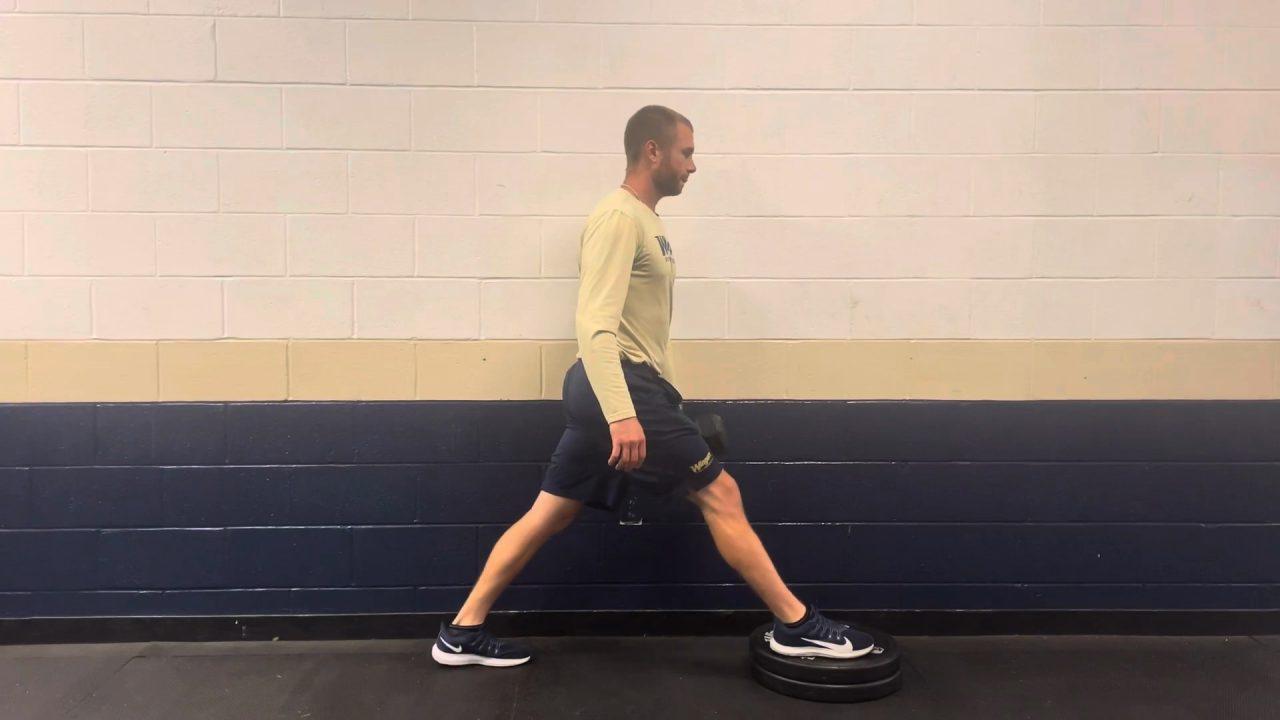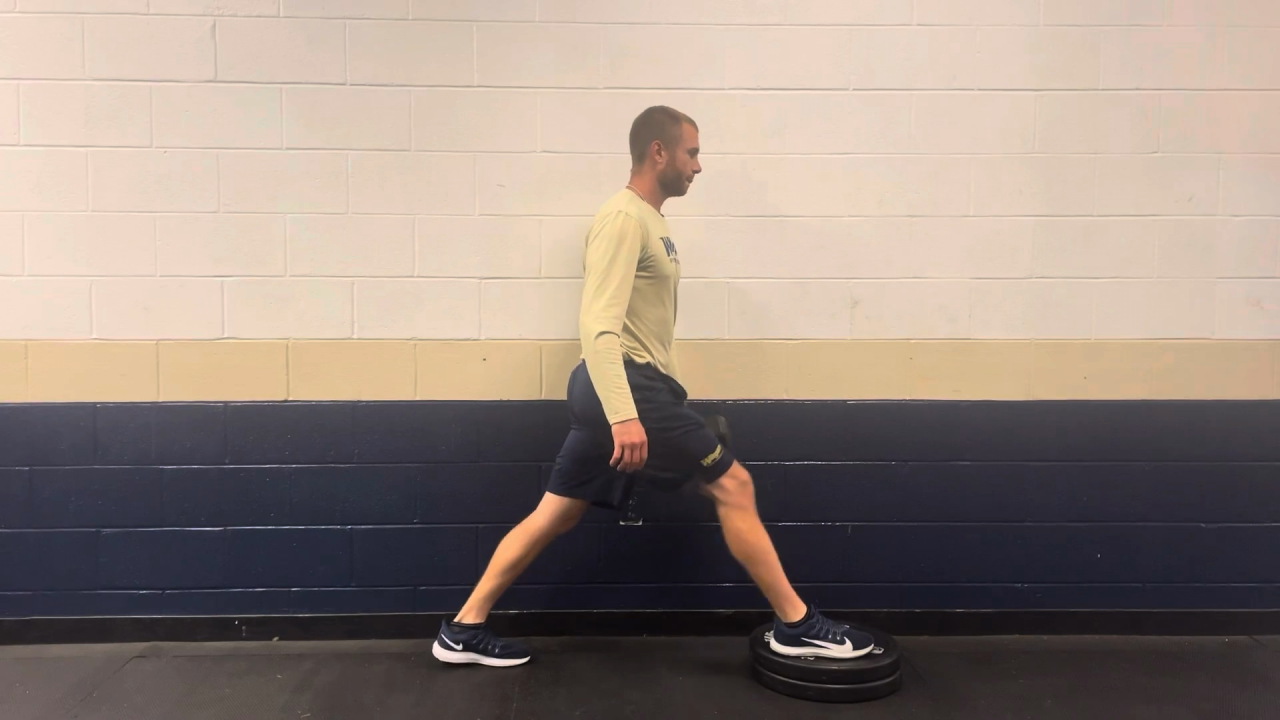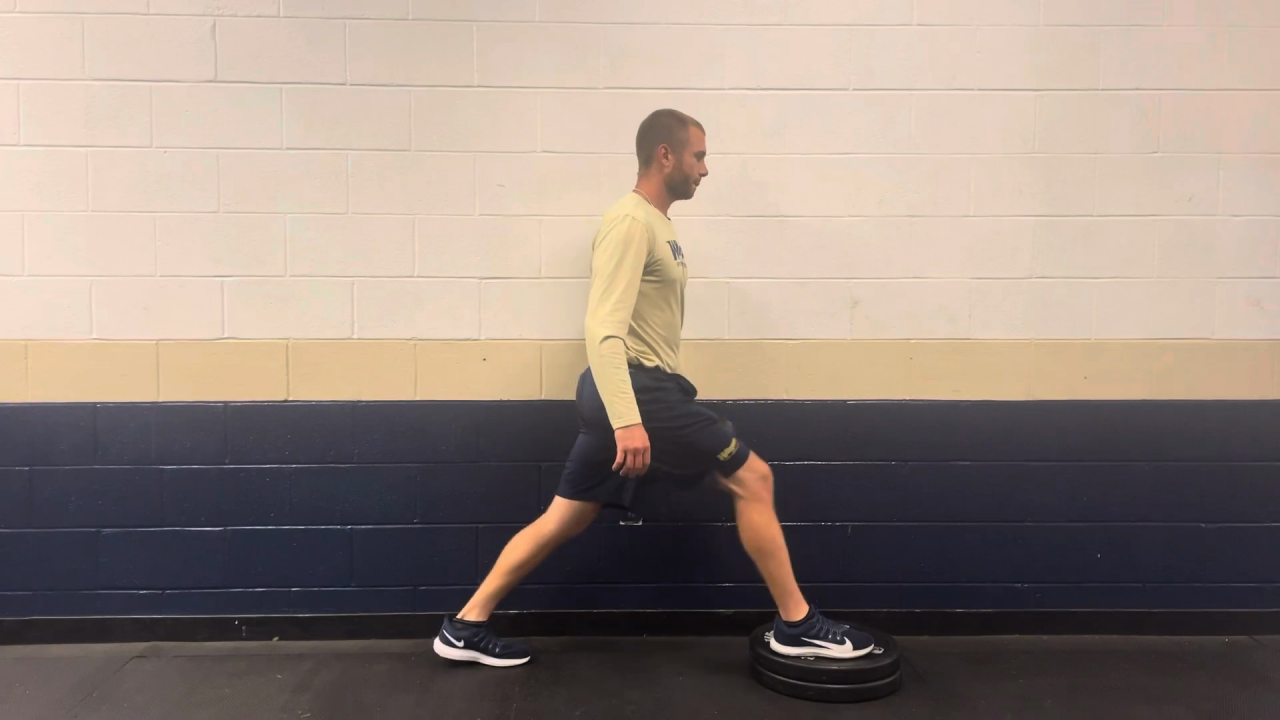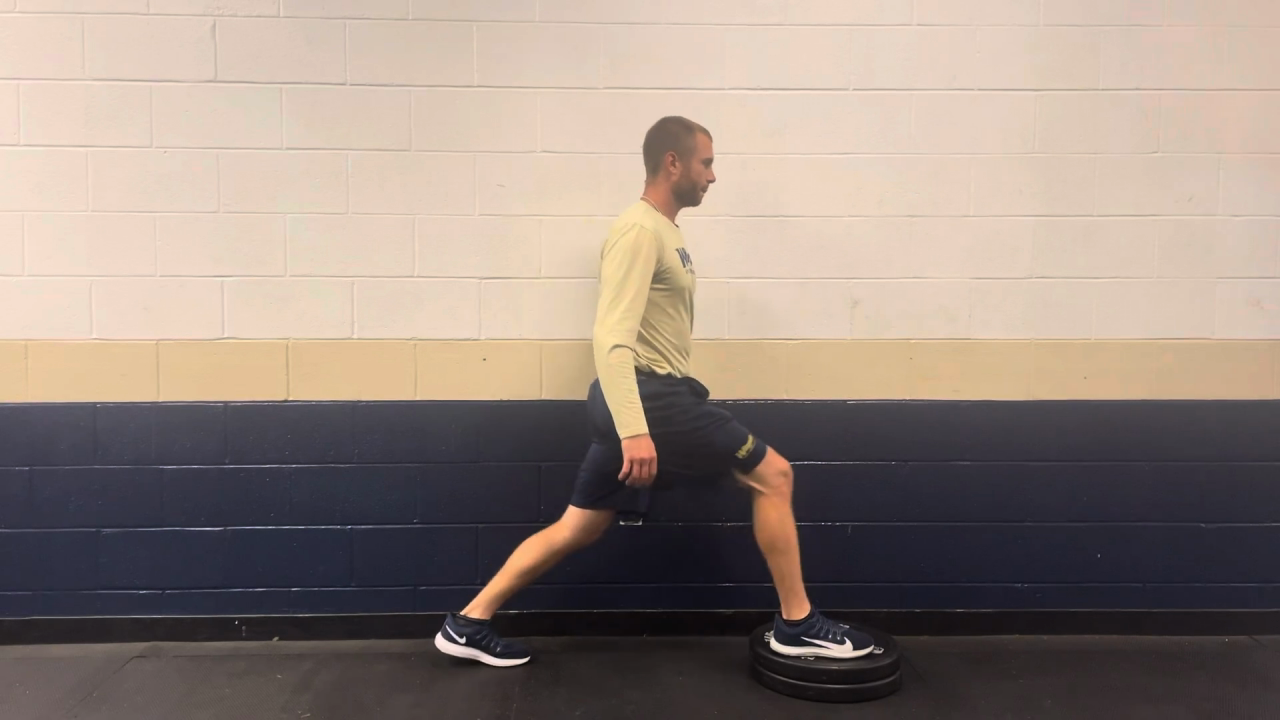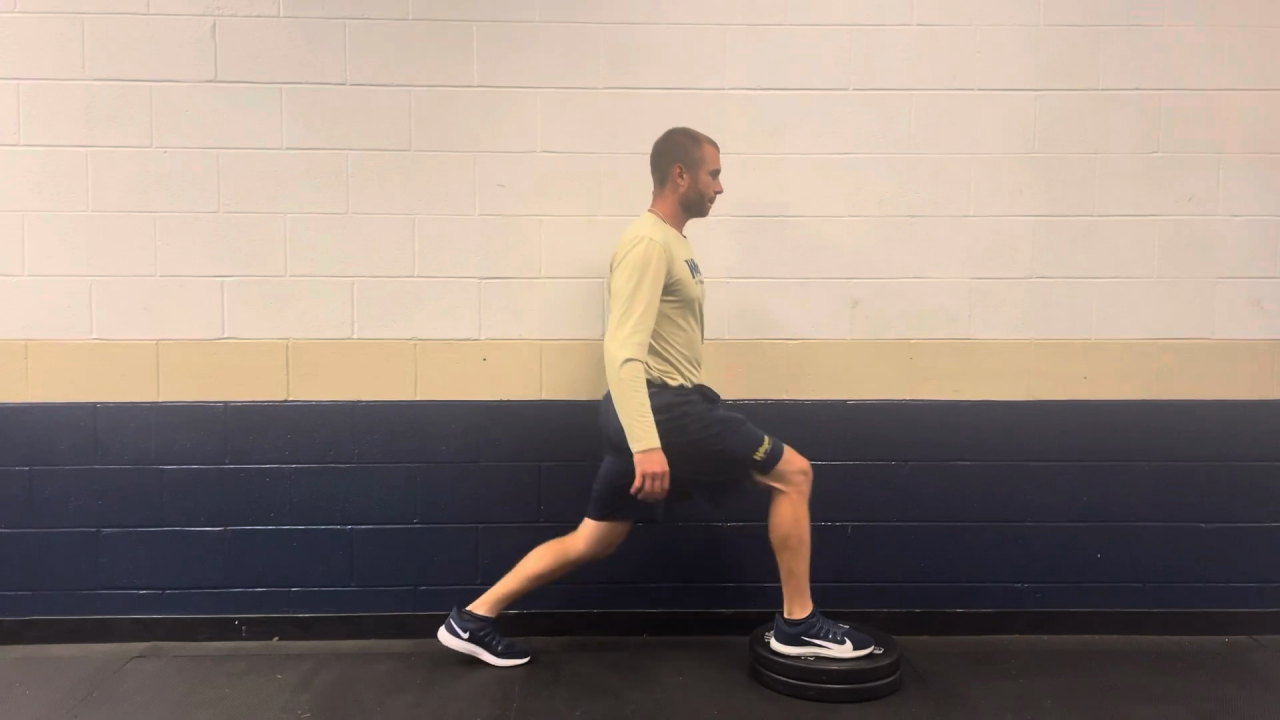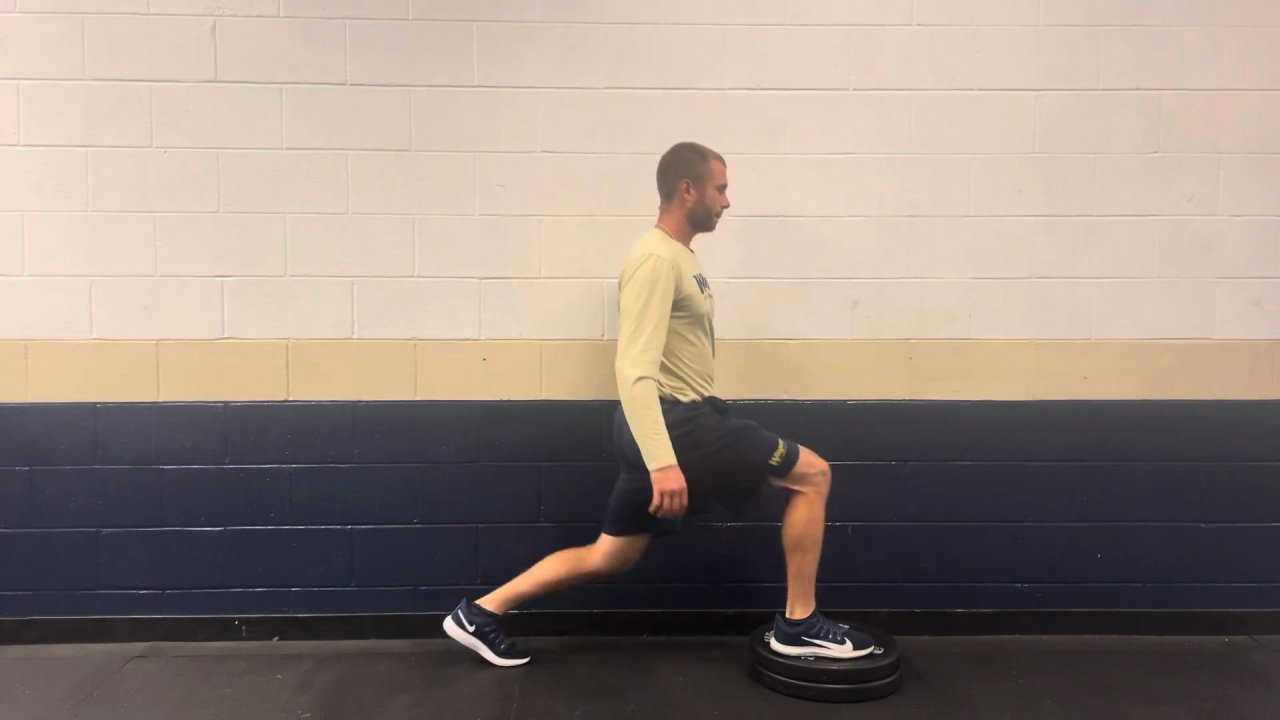
dt=0.1s
person 1, frame 1
left shoulder: (643, 219)
right shoulder: (620, 217)
right elbow: (595, 325)
left wrist: (654, 401)
right wrist: (622, 414)
left hip: (607, 388)
right hip: (621, 387)
left knee: (549, 513)
right knee: (720, 495)
left ankle: (464, 630)
right ankle: (797, 625)
person 1, frame 2
left shoulder: (647, 220)
right shoulder: (624, 218)
right elbow: (599, 326)
right wrist: (625, 414)
left hip: (610, 389)
right hip: (625, 386)
left knee: (555, 513)
right knee: (734, 487)
left ankle: (465, 628)
right ankle: (797, 626)
person 1, frame 3
left shoulder: (652, 222)
right shoulder: (632, 221)
right elbow: (604, 330)
right wrist: (629, 420)
left hip: (626, 390)
right hip: (636, 389)
left knee: (564, 517)
right knee: (752, 479)
left ankle: (467, 625)
right ankle: (798, 624)
person 1, frame 4
left shoulder: (661, 229)
right shoulder: (639, 231)
right elbow: (611, 338)
right wrist: (634, 430)
left hip: (640, 398)
right hip: (649, 395)
left knee: (578, 525)
right knee: (772, 475)
left ankle: (469, 621)
right ankle: (798, 624)
person 1, frame 5
left shoulder: (668, 240)
right shoulder: (649, 243)
right elbow: (623, 352)
right wrist: (646, 445)
left hip: (654, 406)
right hip: (663, 406)
left knee: (593, 539)
right knee: (792, 474)
left ankle: (475, 617)
right ankle: (798, 623)
person 1, frame 6
left shoulder: (677, 255)
right shoulder: (656, 259)
right elbow: (634, 371)
right wrist: (663, 462)
left hip: (671, 422)
right hip: (674, 422)
left knee: (610, 553)
right knee: (813, 476)
left ankle: (480, 612)
right ankle: (799, 623)
